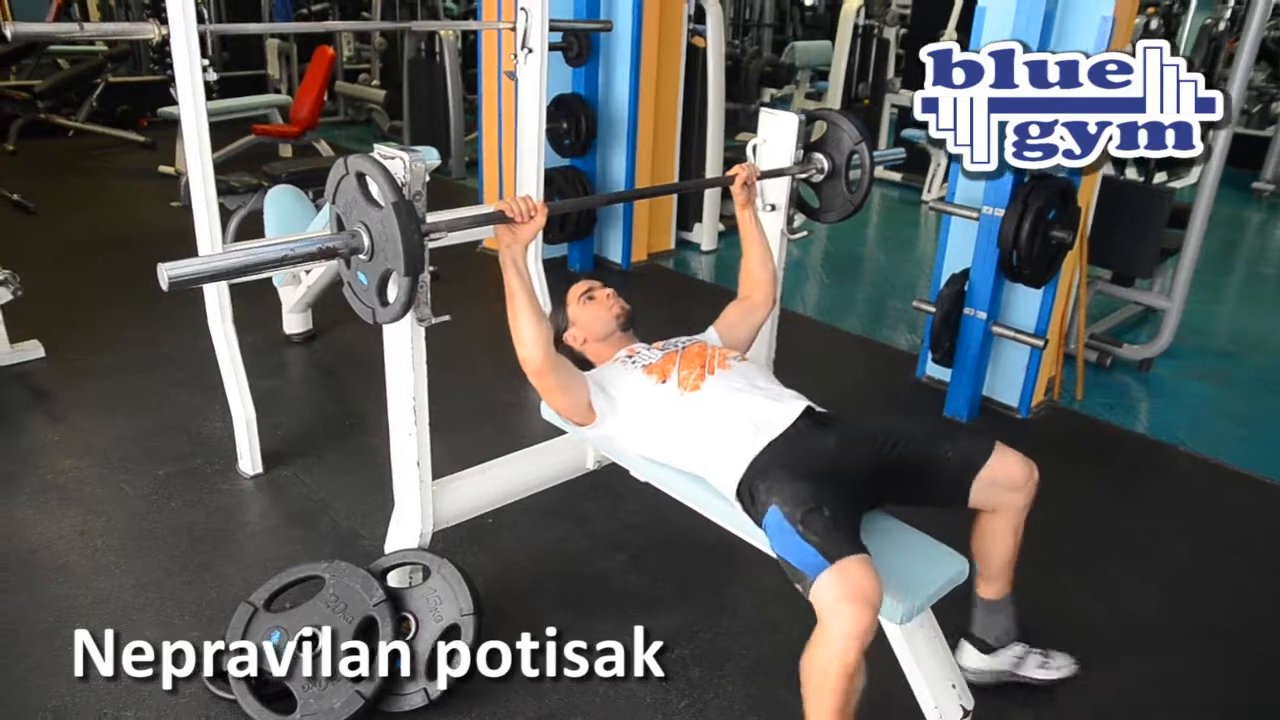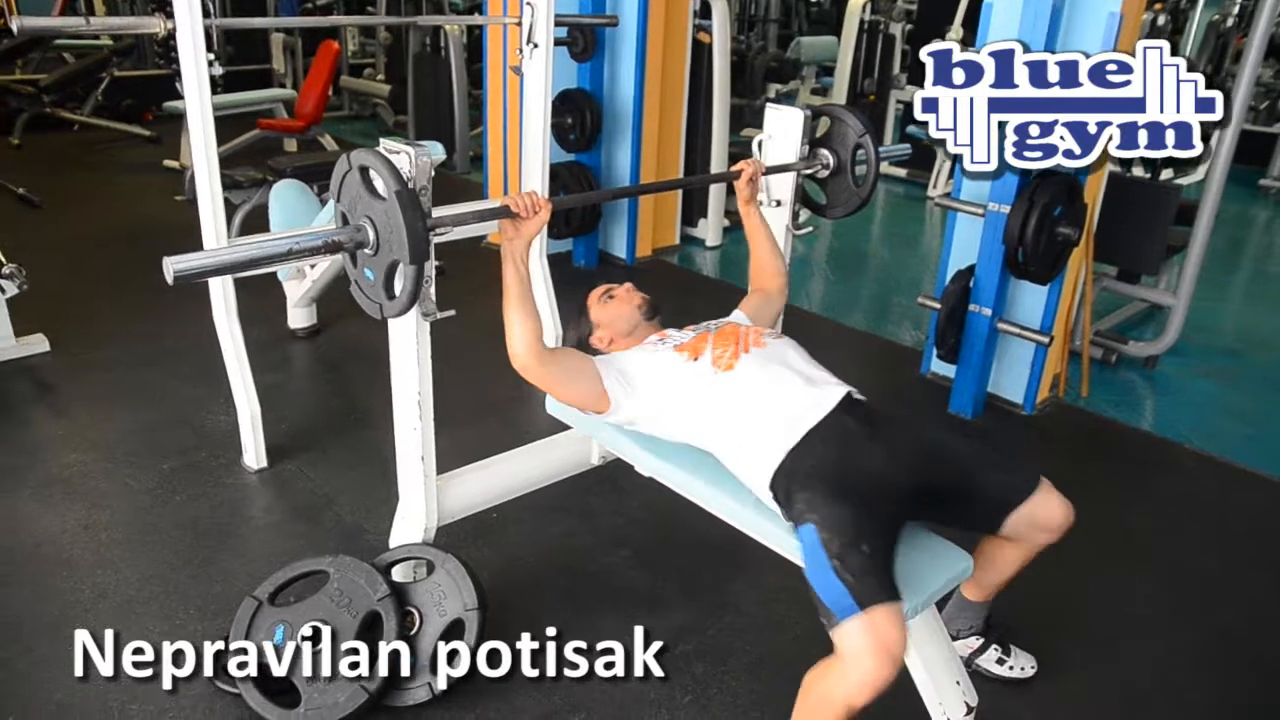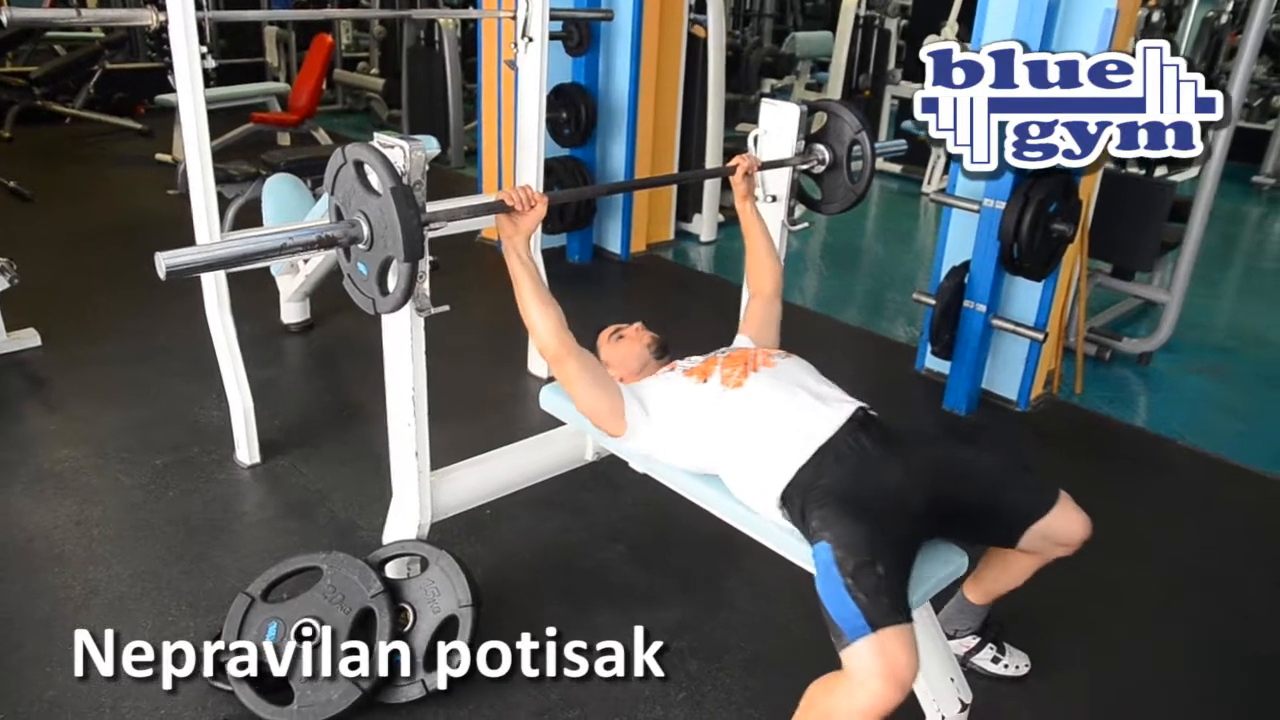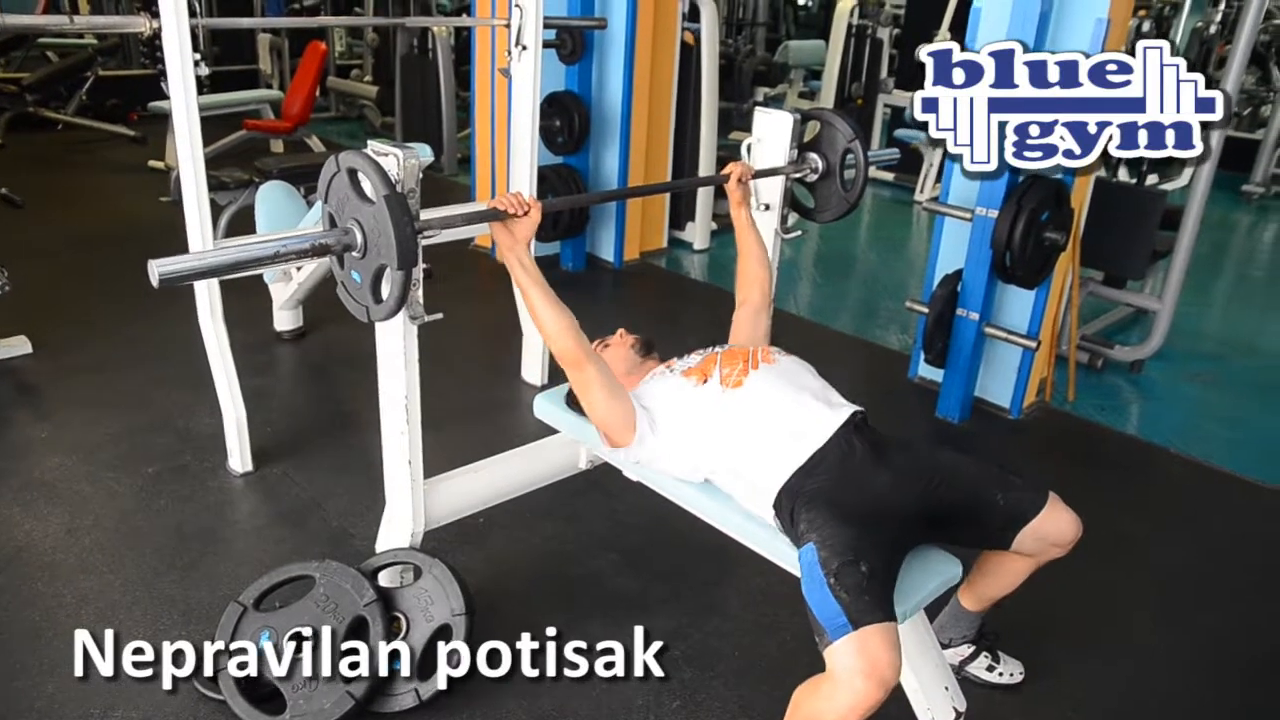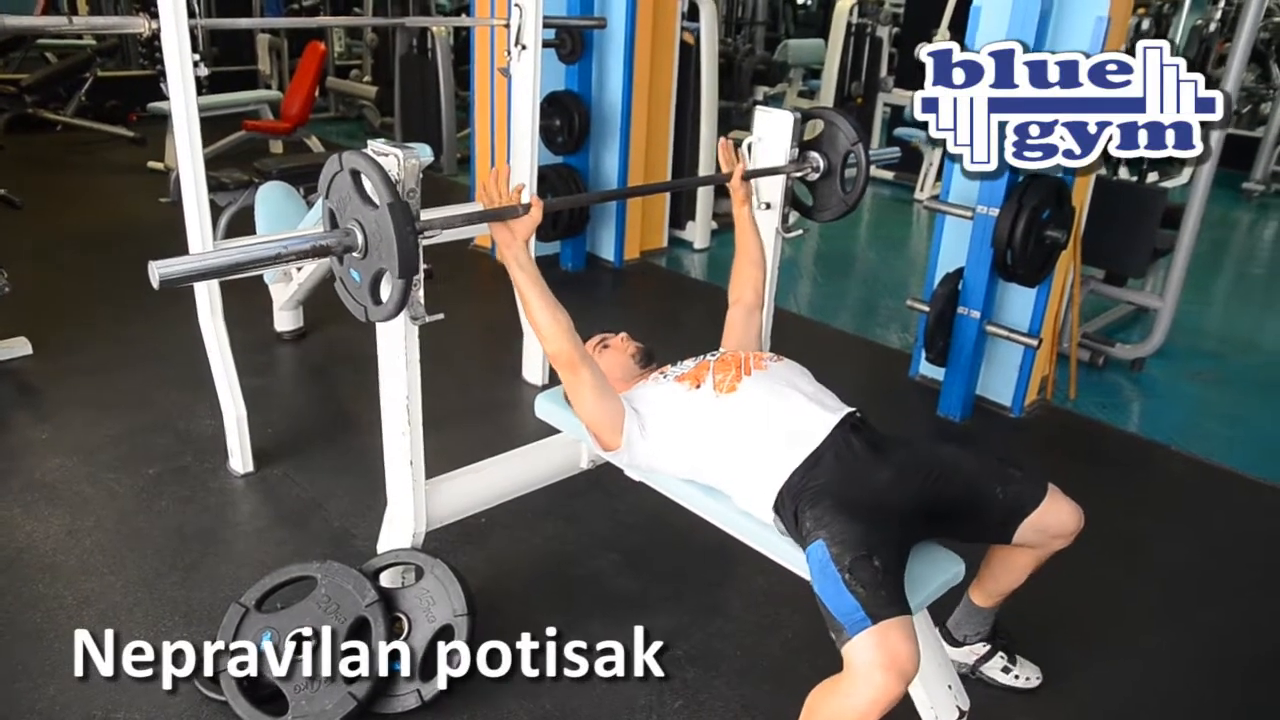
dt=0.5s
person 1, frame 1
left shoulder: (695, 344)
right shoulder: (600, 397)
left elbow: (759, 296)
right elbow: (539, 363)
left wrist: (745, 207)
right wrist: (511, 251)
left hip: (825, 431)
right hip: (776, 471)
left knee: (1015, 477)
right knee: (853, 606)
left ankle: (989, 643)
person 1, frame 2
left shoulder: (720, 329)
right shoulder: (622, 375)
left elbow: (773, 285)
right elbow: (530, 357)
left wrist: (747, 202)
right wrist: (516, 246)
left hip: (866, 425)
right hip: (807, 465)
left knee: (1048, 514)
right knee: (873, 658)
left ankle: (960, 627)
person 1, frame 3
left shoulder: (732, 358)
right shoulder: (637, 409)
left elbow: (767, 290)
right elbow: (560, 351)
left wrist: (744, 200)
right wrist: (516, 242)
left hip: (883, 445)
right hip: (823, 483)
left knee: (1066, 528)
left ankle: (958, 626)
person 1, frame 4
left shoulder: (719, 360)
right shoulder: (636, 418)
left elbow: (756, 296)
right elbow: (571, 355)
left wrist: (740, 206)
right wrist: (514, 250)
left hip: (873, 449)
right hip: (816, 489)
left knee: (1057, 529)
left ankle: (954, 634)
person 1, frame 5
left shoulder: (714, 363)
right shoulder: (629, 421)
left elbow: (747, 298)
right elbow: (565, 358)
left wrist: (740, 202)
right wrist: (513, 249)
left hip: (872, 447)
right hip: (814, 488)
left knee: (1058, 520)
right knee: (884, 671)
left ankle: (967, 635)
